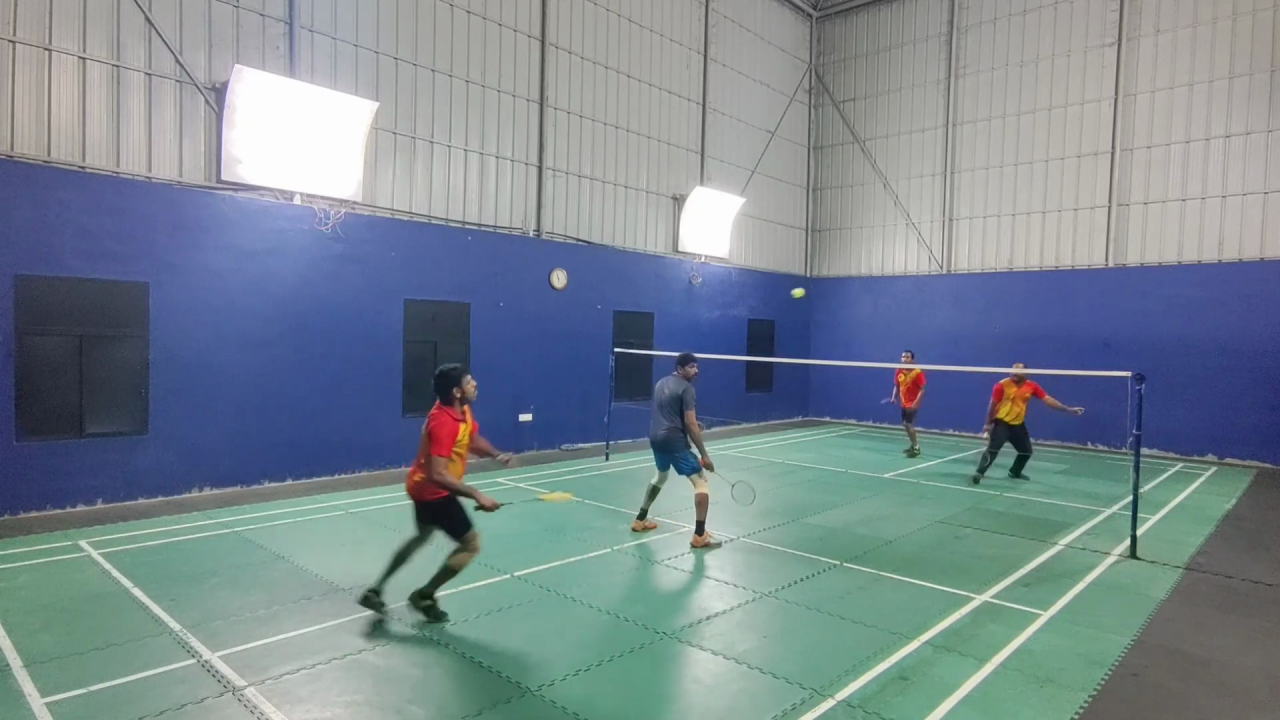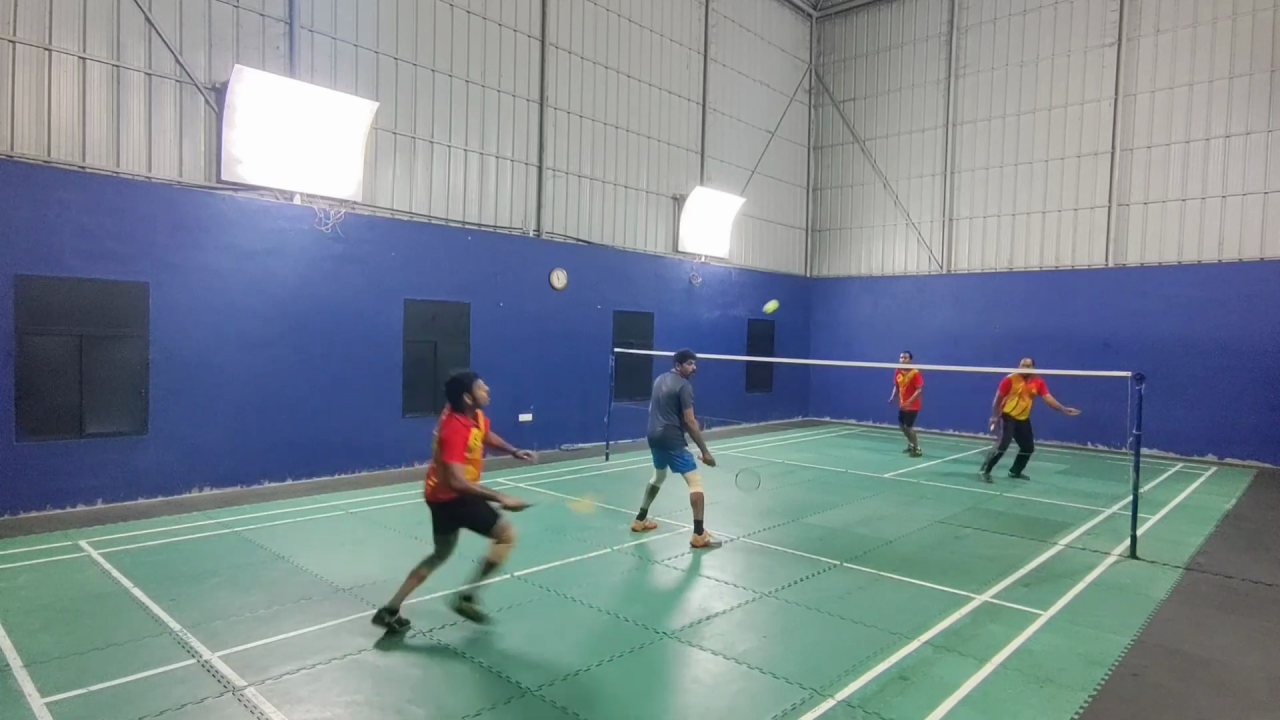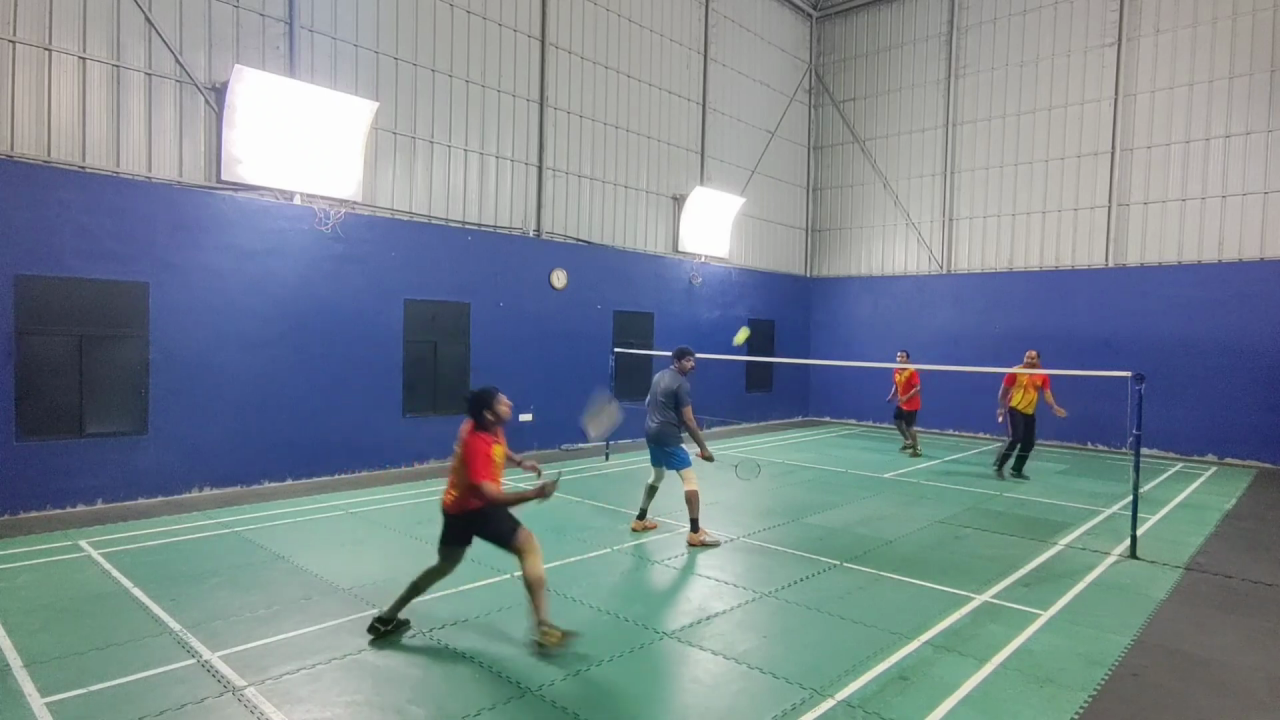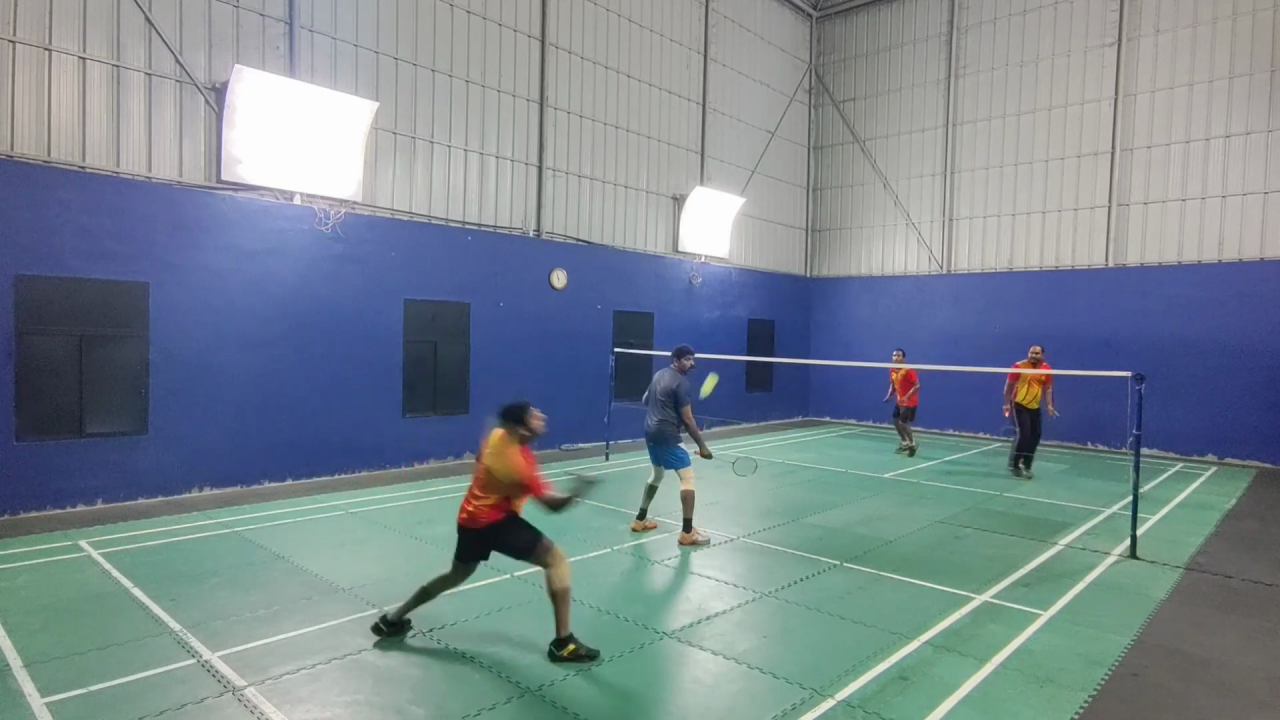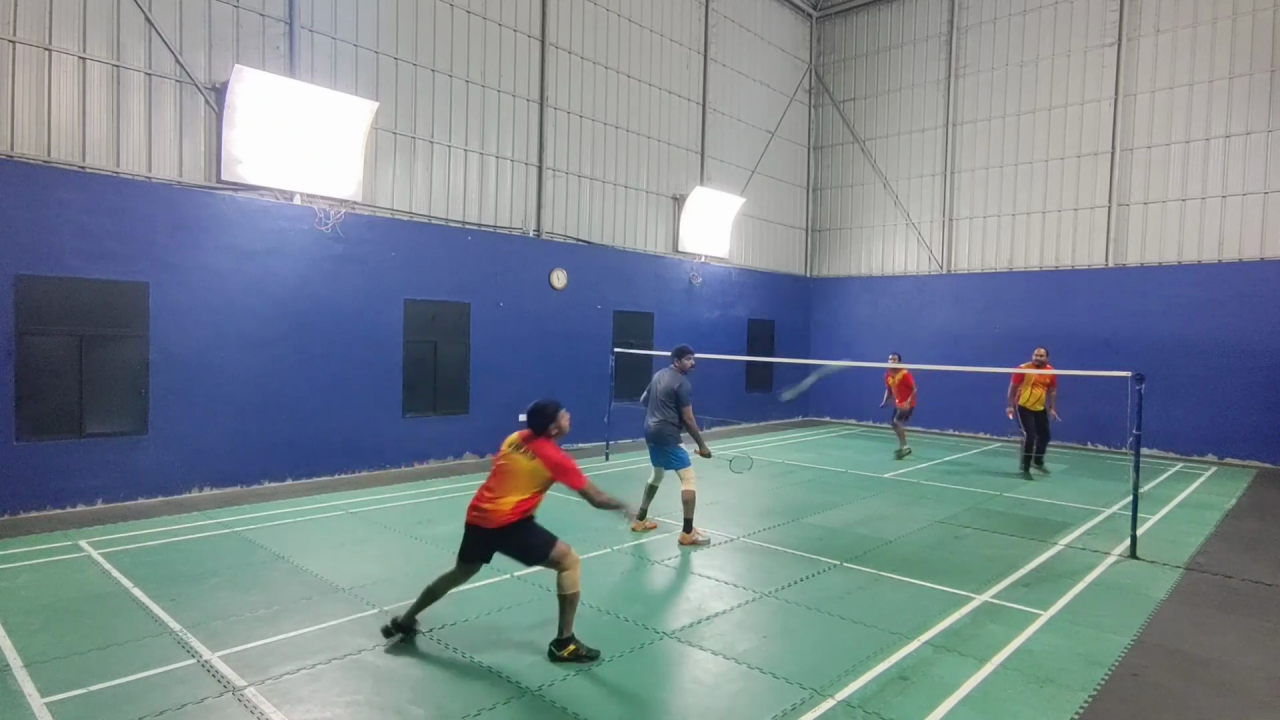
dt=0.1s
person 1, frame 1
left shoulder: (462, 410)
right shoulder: (443, 423)
left elbow: (474, 440)
right elbow: (437, 475)
left wrist: (497, 455)
right wrist: (477, 495)
left hip: (421, 486)
right hip: (434, 492)
left knee: (421, 538)
right knee: (470, 545)
left ankle: (377, 591)
right ankle: (425, 596)
person 1, frame 2
left shoulder: (474, 413)
right shoulder: (454, 428)
left elbow: (488, 437)
right elbow: (456, 480)
left wrist: (515, 451)
right wrist: (501, 498)
left hip: (439, 493)
right hip: (451, 496)
left knee: (441, 554)
right knee: (506, 536)
left ankle: (390, 611)
right ankle: (467, 596)
person 1, frame 3
left shoulder: (489, 428)
right shoulder: (477, 446)
left elbow: (499, 450)
right elbow: (490, 497)
left wrist: (521, 461)
right wrist: (534, 493)
left hip: (457, 506)
right hip: (470, 508)
left knee: (445, 566)
right knee: (529, 548)
left ankle: (388, 618)
right ankle: (543, 628)
person 1, frame 4
left shoulder: (497, 436)
right shoulder: (518, 462)
right elbow: (553, 504)
right wrist: (577, 491)
left hip: (470, 518)
right hip: (495, 522)
left knee: (456, 576)
right knee: (556, 558)
left ankle: (393, 620)
right ankle: (563, 642)
person 1, frame 5
left shoulder: (515, 439)
right shoulder: (555, 458)
right elbow: (594, 498)
right wrist: (621, 506)
left hip: (477, 516)
right hip: (508, 523)
left knee: (461, 573)
right knee: (569, 562)
left ankle: (404, 621)
right ankle: (564, 643)
person 2, frame 1
left shoulder: (661, 383)
right shoulder: (686, 389)
right elbow: (691, 425)
left wrist: (693, 424)
right wrist: (704, 455)
left hip: (656, 438)
right hip: (674, 441)
left knee: (660, 477)
right knee: (701, 481)
left ankle: (640, 519)
right ankle: (700, 535)
person 2, frame 2
left shoulder: (660, 380)
right shoulder: (683, 387)
right elbow: (690, 422)
right wrist: (705, 451)
left hip: (654, 435)
right hip: (672, 439)
left knee: (659, 475)
right knee: (695, 481)
left ankle: (640, 519)
right ankle: (699, 534)
person 2, frame 3
left shoulder: (659, 376)
right shoulder: (681, 384)
left elbow: (648, 403)
right elbow: (688, 420)
right wrist: (703, 448)
left hip: (651, 432)
right hip: (668, 436)
left knee: (657, 475)
right knee: (689, 478)
left ankle: (640, 519)
right ankle: (695, 533)
person 2, frame 4
left shoulder: (659, 375)
right shoulder: (681, 383)
left elbow: (646, 400)
right elbow: (687, 419)
right wrist: (702, 446)
left hip: (651, 432)
right hip: (667, 435)
left knee: (657, 475)
right knee: (688, 478)
left ankle: (640, 519)
right ankle: (688, 532)
person 2, frame 5
left shoulder: (659, 375)
right shoulder: (682, 383)
left elbow: (644, 400)
right elbow: (688, 419)
right wrist: (702, 445)
left hip: (651, 432)
right hip: (667, 436)
left knee: (657, 475)
right knee: (688, 478)
left ankle: (640, 519)
right ankle: (688, 532)
